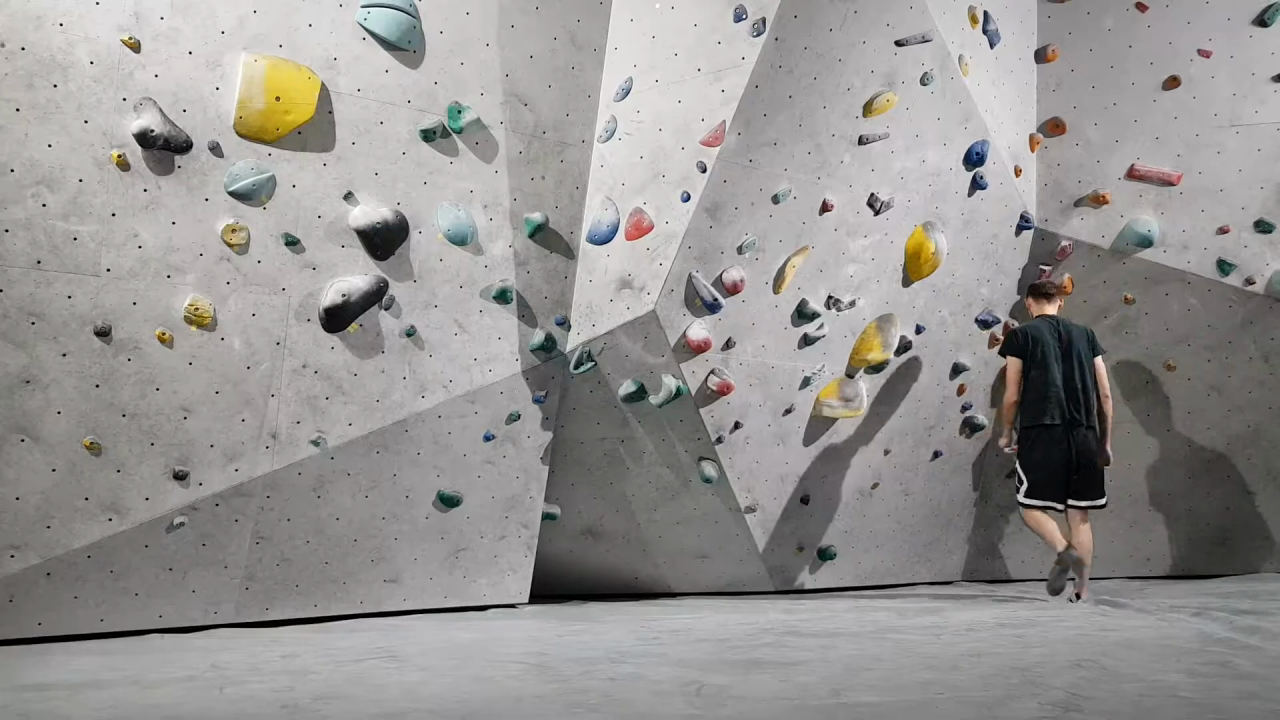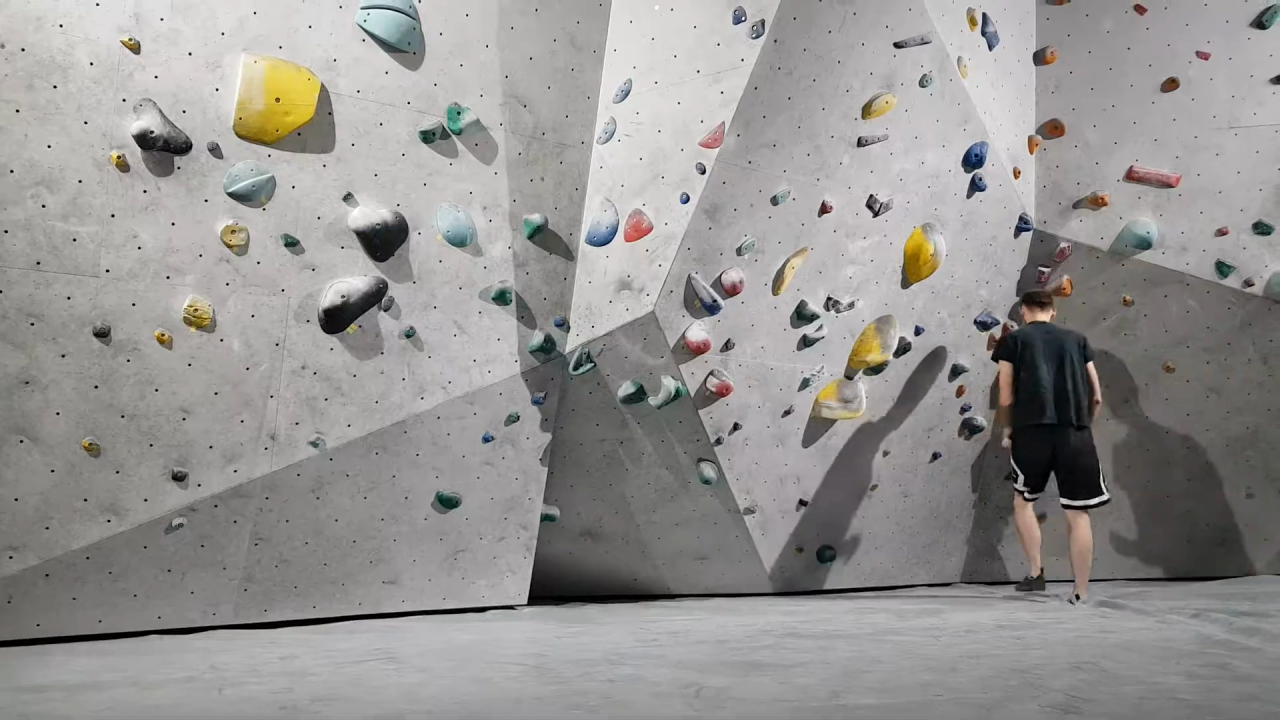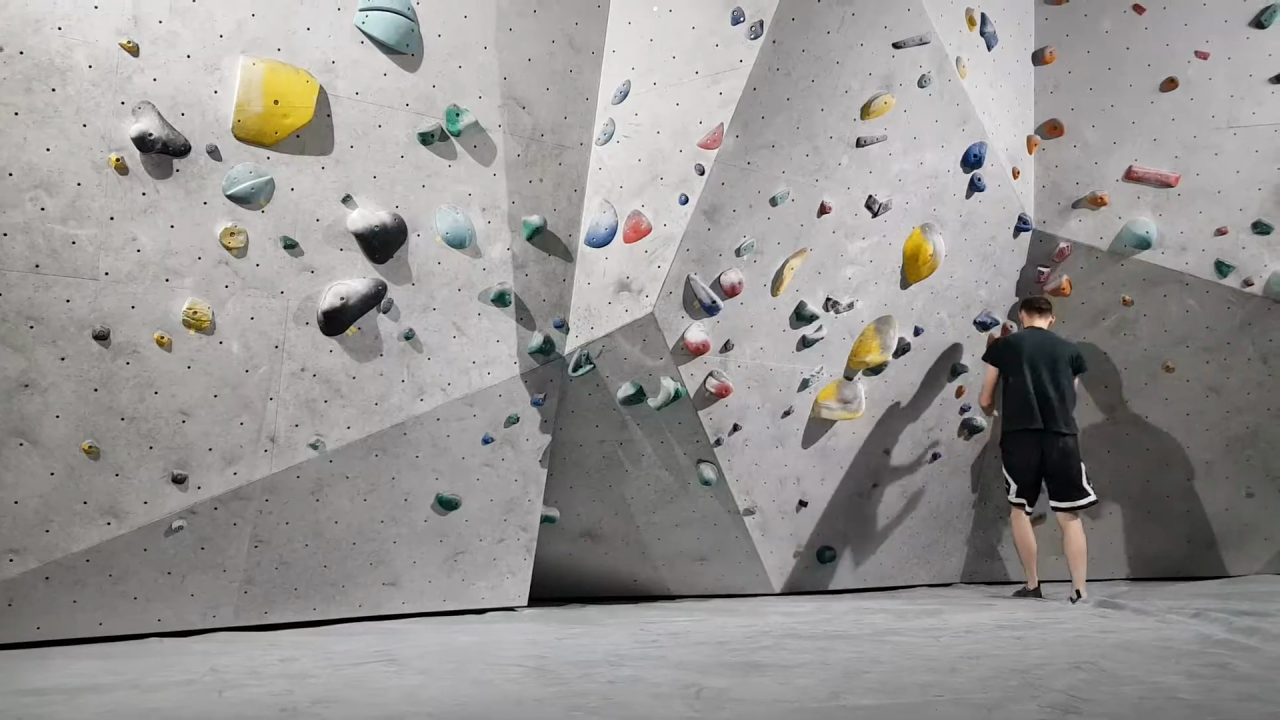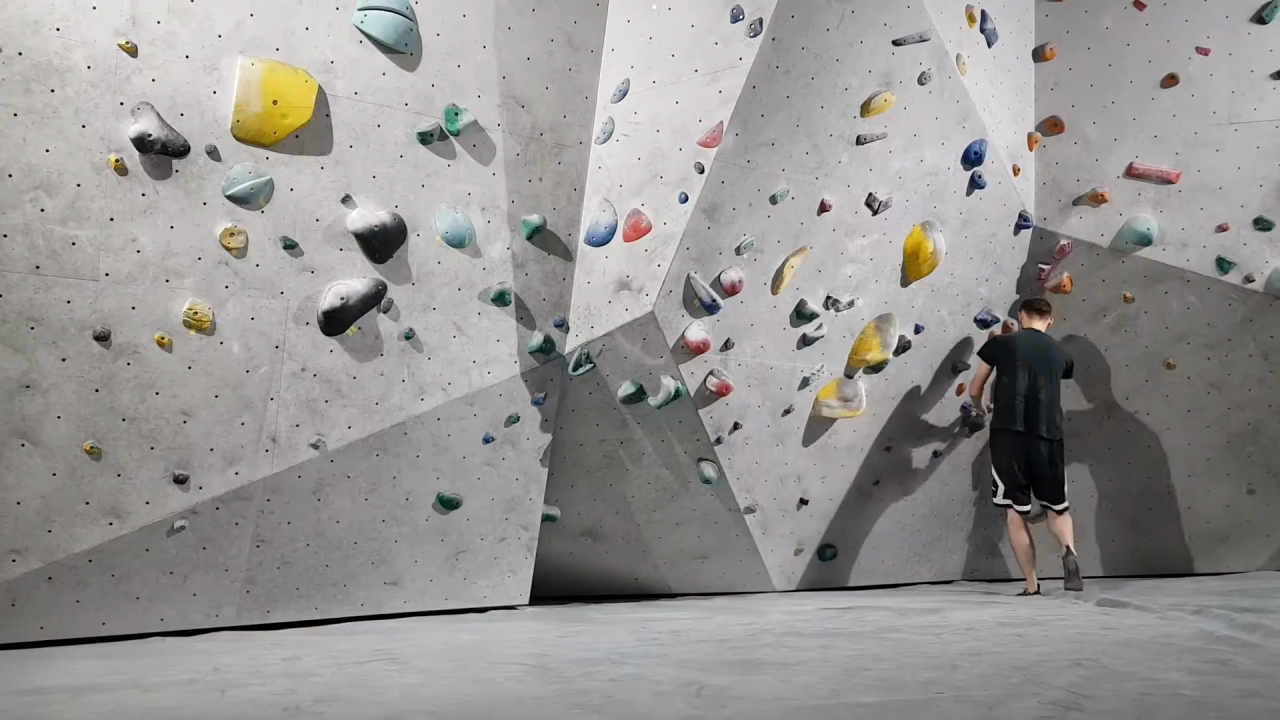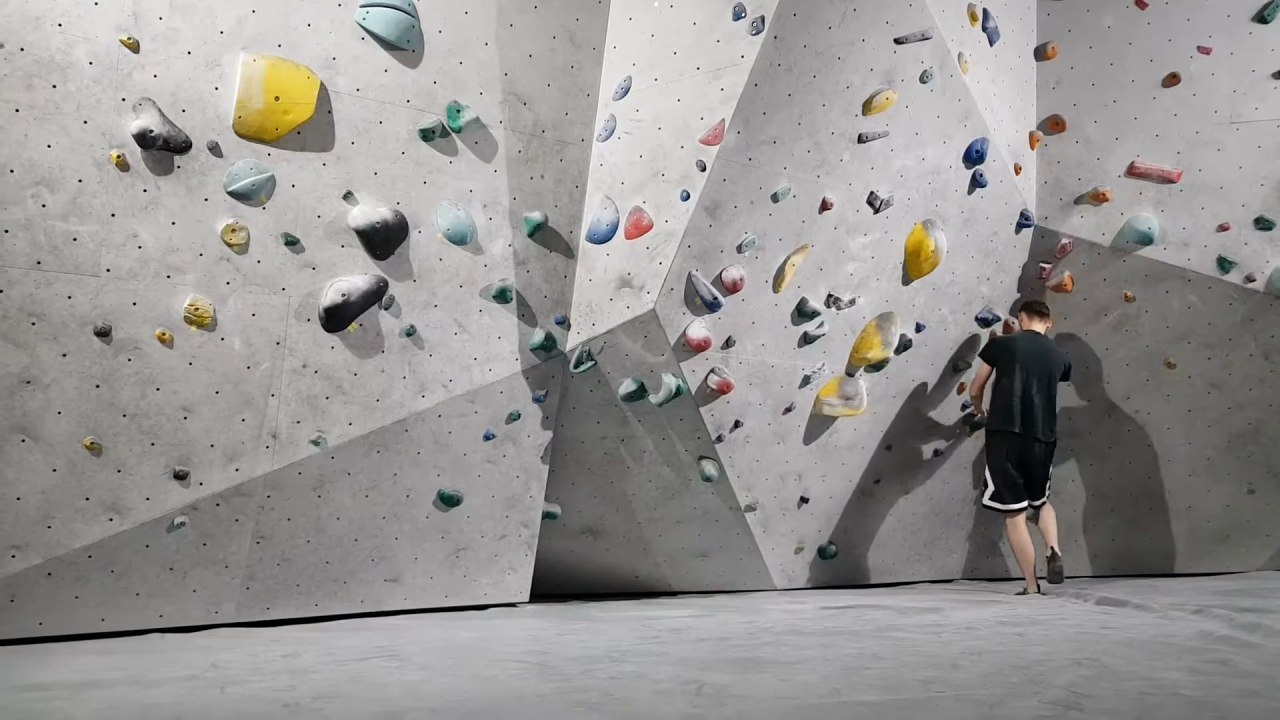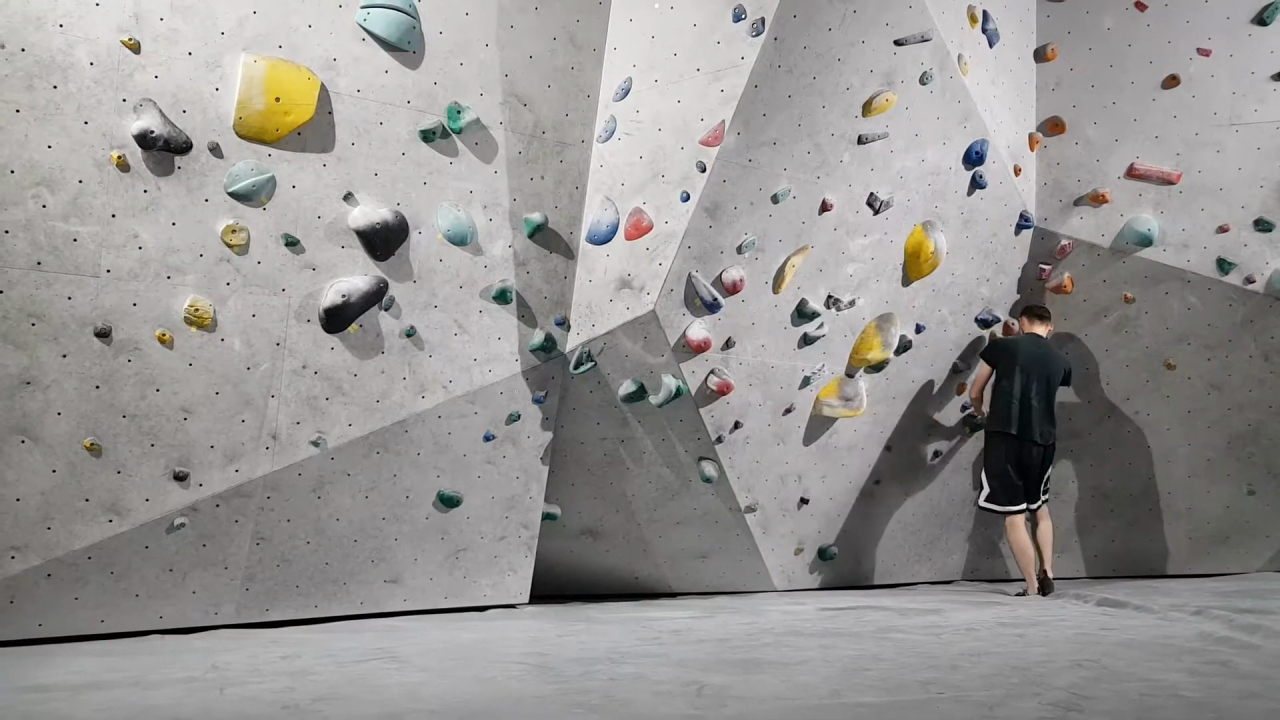
dt=0.2s
person 1, frame 1
left shoulder: (1020, 335)
right shoulder: (1085, 334)
left elbow: (1012, 396)
right elbow: (1105, 394)
left wrist: (1006, 433)
right wrist: (1105, 440)
left hip: (1041, 431)
right hip: (1084, 432)
left knee: (1032, 508)
right knee: (1080, 515)
left ankle: (1064, 550)
right ankle: (1082, 591)
person 1, frame 2
left shoulder: (1012, 340)
right shoulder: (1077, 340)
left elbow: (1005, 400)
right elbow: (1096, 398)
left wrist: (1008, 429)
left hip: (1032, 430)
right hip: (1076, 432)
left knee: (1023, 498)
right knee: (1078, 514)
left ankle: (1035, 572)
right ankle: (1080, 593)
person 1, frame 3
left shoulder: (1004, 345)
right shoulder: (1069, 349)
left elbow: (986, 400)
left wrist: (993, 415)
left hip: (1020, 434)
right hip: (1063, 436)
left knee: (1020, 509)
right knee: (1070, 515)
left ankle: (1032, 584)
right ankle: (1079, 588)
person 1, frame 4
left shoulder: (1000, 344)
right shoulder: (1062, 354)
left elbow: (975, 390)
left wrist: (980, 408)
left hip: (1008, 434)
right hip: (1049, 437)
left knee: (1017, 511)
right knee: (1057, 507)
left ankle: (1032, 586)
right ankle: (1069, 551)
person 1, frame 5
left shoulder: (1000, 344)
right shoulder: (1060, 357)
left elbow: (976, 390)
left wrist: (980, 409)
left hip: (1005, 434)
right hip: (1043, 438)
left knee: (1015, 514)
right knee: (1041, 500)
left ankle: (1031, 586)
right ankle: (1054, 551)
person 1, frame 6
left shoulder: (1001, 346)
right shoulder: (1061, 361)
left elbow: (975, 392)
left wrist: (980, 410)
left hip: (1004, 436)
right hip: (1042, 441)
left knee: (1014, 516)
right knee: (1039, 507)
left ankle: (1032, 587)
right ankle: (1047, 576)
